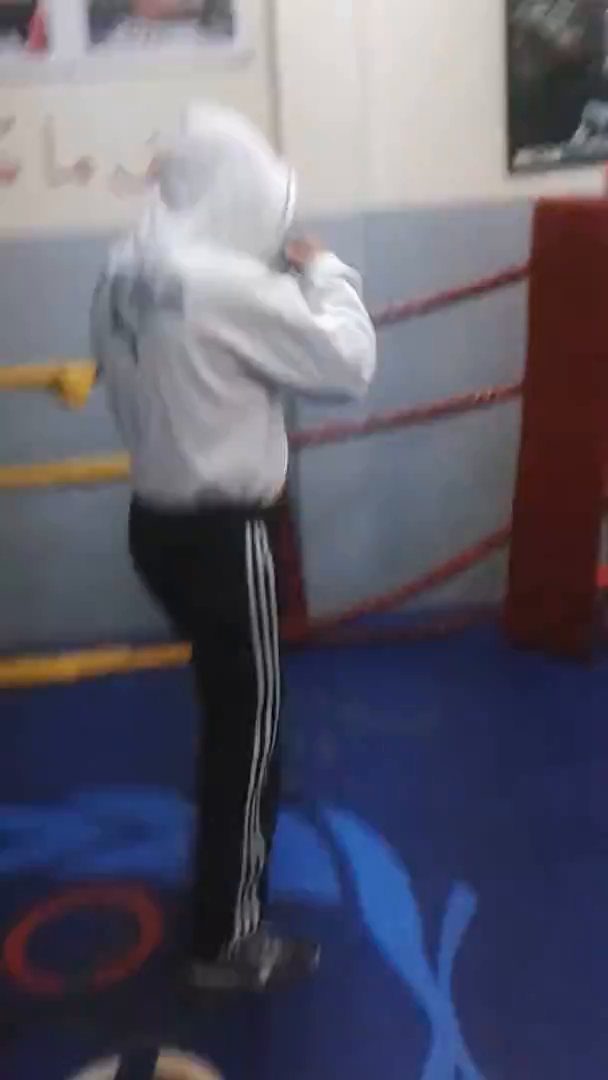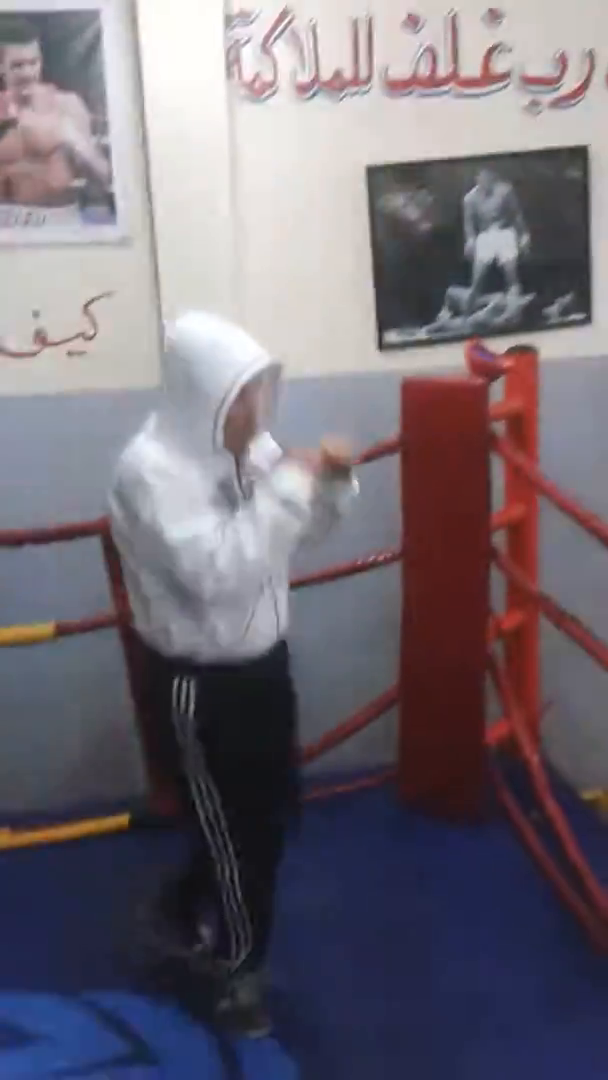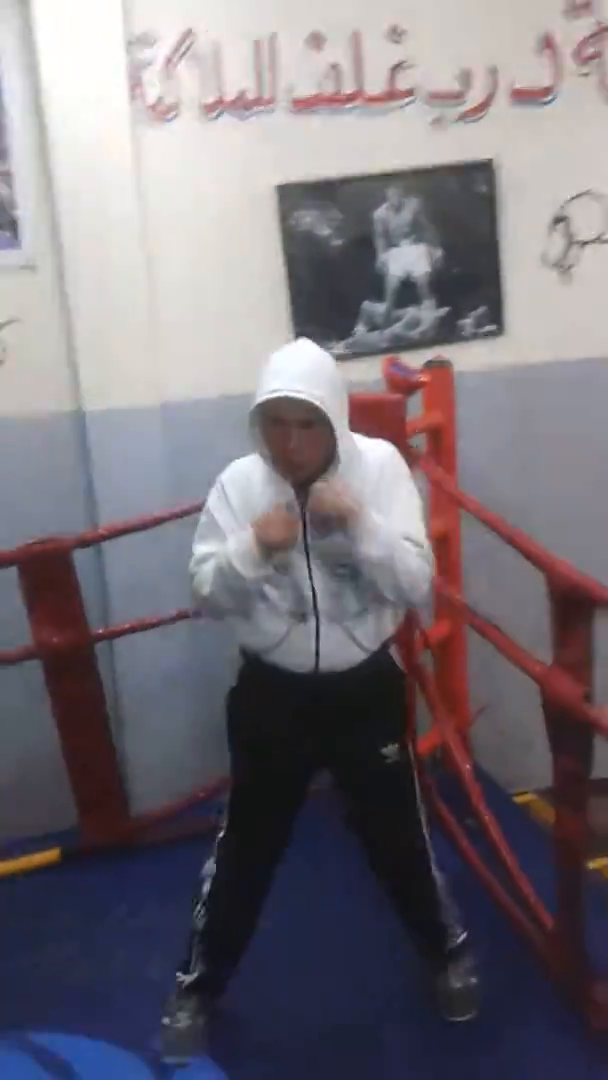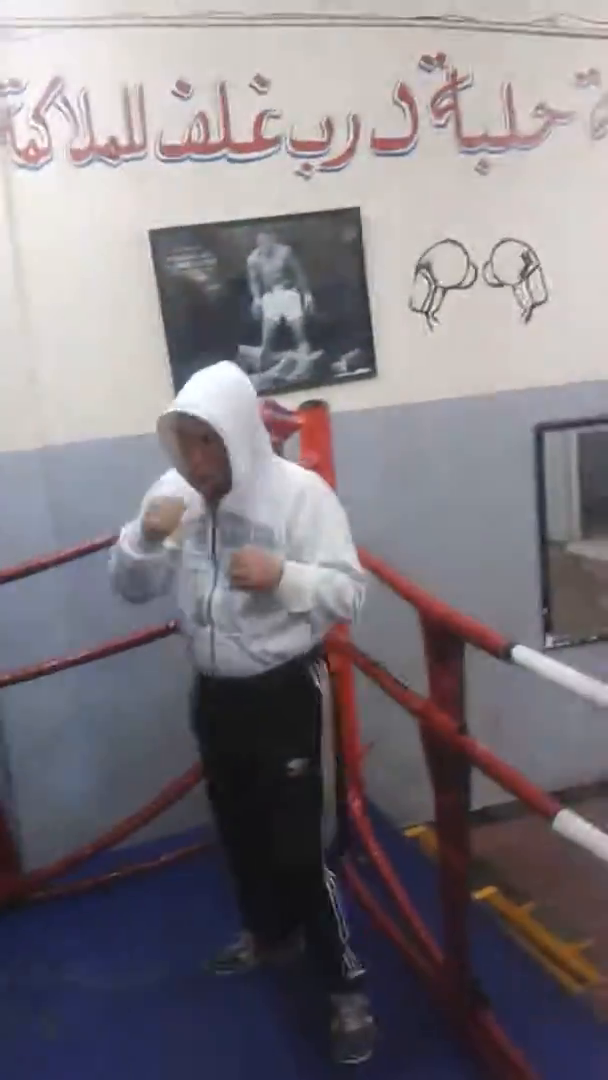
dt=0.5s
person 1, frame 1
left shoulder: (122, 269)
right shoulder: (221, 286)
right elbow: (347, 360)
right wrist: (325, 269)
left hip: (156, 520)
right hip: (223, 532)
left knee: (234, 690)
right knee: (244, 727)
left ankle: (241, 791)
right ankle: (226, 941)
person 1, frame 2
left shoulder: (243, 447)
right shoulder: (151, 468)
left elbow: (295, 527)
right elbow: (220, 572)
left wrist: (328, 482)
right wrist: (292, 487)
left hip: (261, 667)
right hip: (202, 685)
left knee: (267, 811)
right knee: (241, 837)
left ankle: (191, 912)
right ankle: (237, 964)
person 1, frame 3
left shoulder: (379, 466)
right shoulder: (238, 483)
left elbow: (413, 586)
right elbow: (209, 591)
left wrist: (360, 526)
right wrist: (254, 550)
left hip: (364, 687)
right hip: (270, 691)
left knee: (400, 834)
right knee: (246, 842)
left ankle: (448, 949)
right ankle: (201, 985)
person 1, frame 4
left shoulder: (300, 491)
right shoulder: (174, 492)
left elbow: (347, 592)
right elbow: (131, 585)
left wrist: (284, 576)
right wrist: (148, 536)
left hip: (285, 691)
right hip: (217, 692)
left knee: (297, 846)
right knee: (241, 829)
left ankle: (345, 984)
right ankle: (269, 932)
